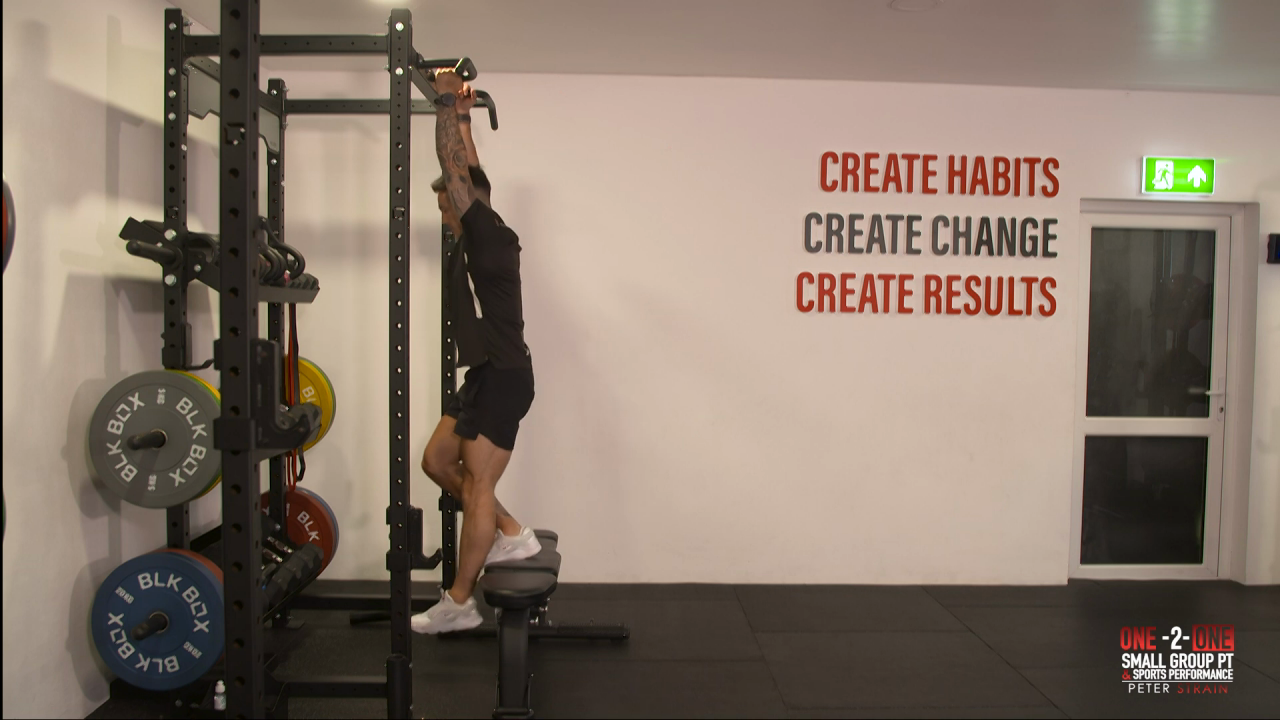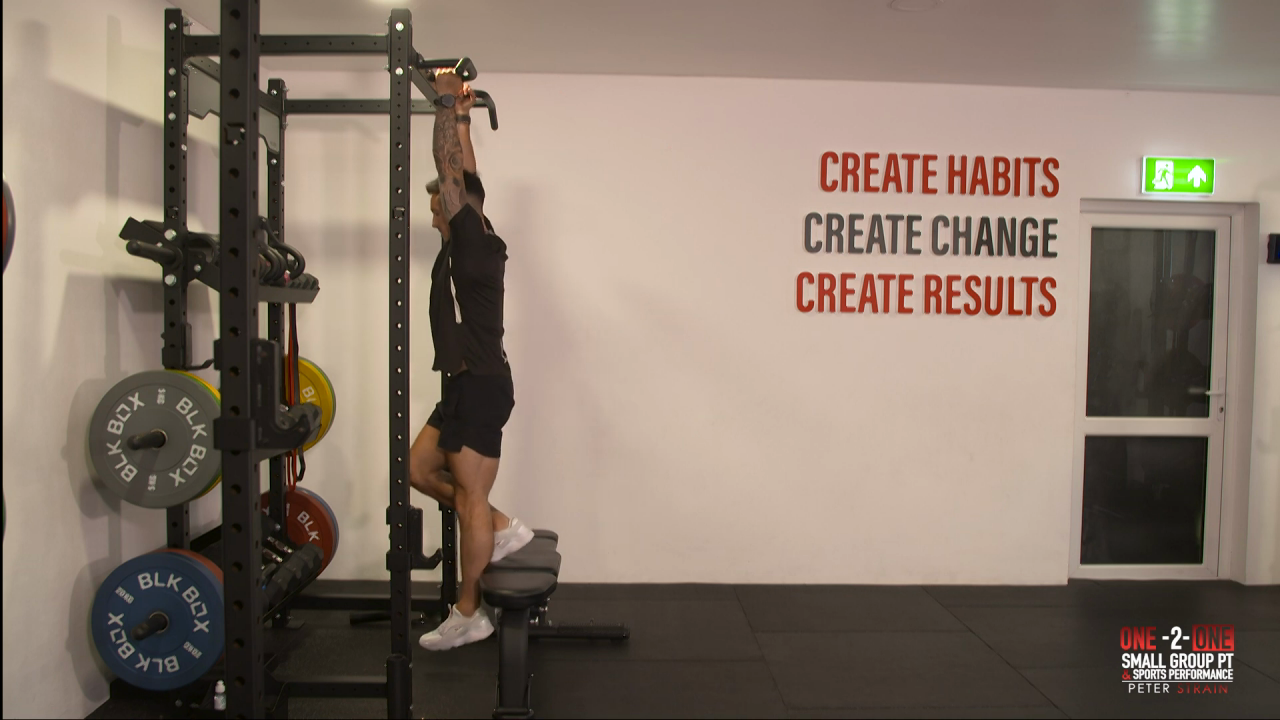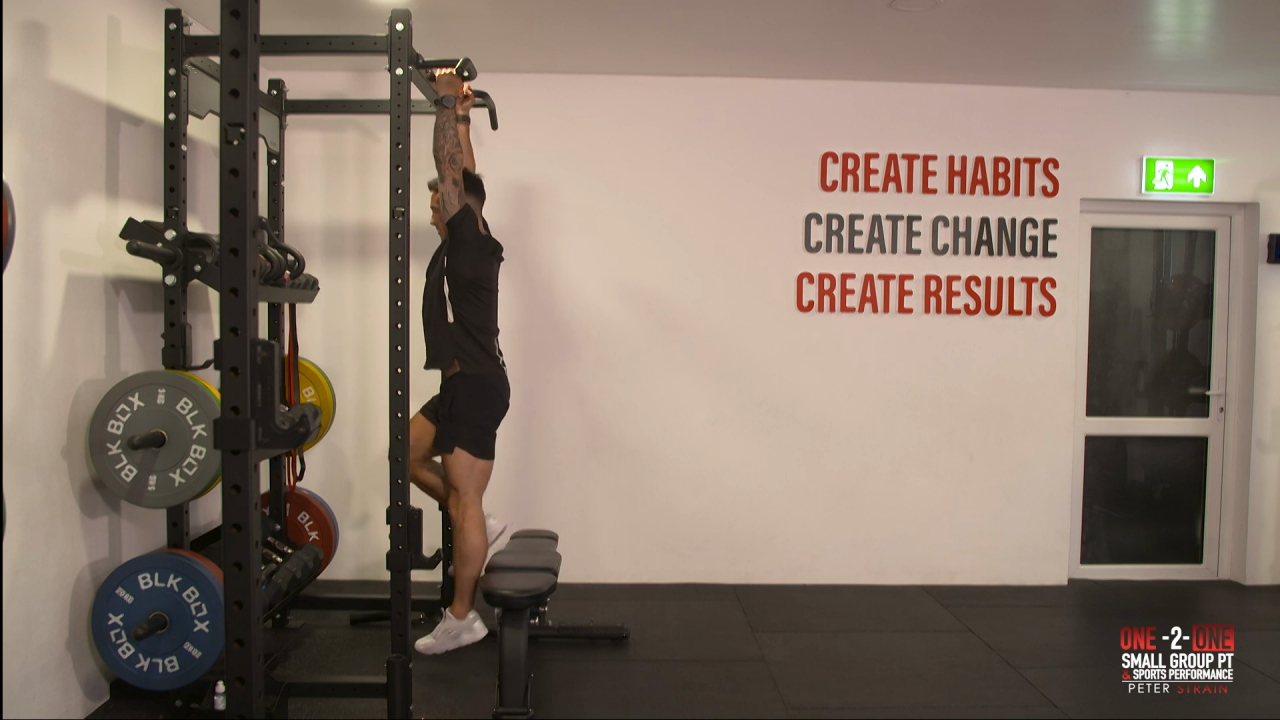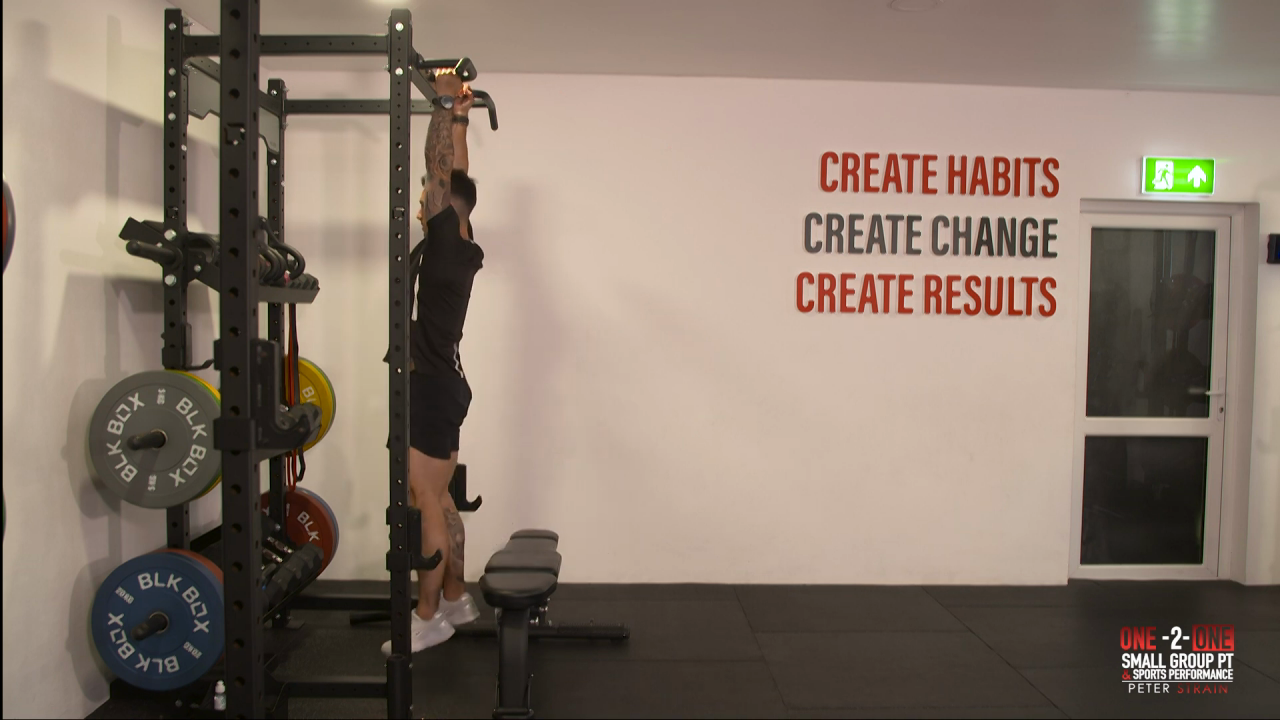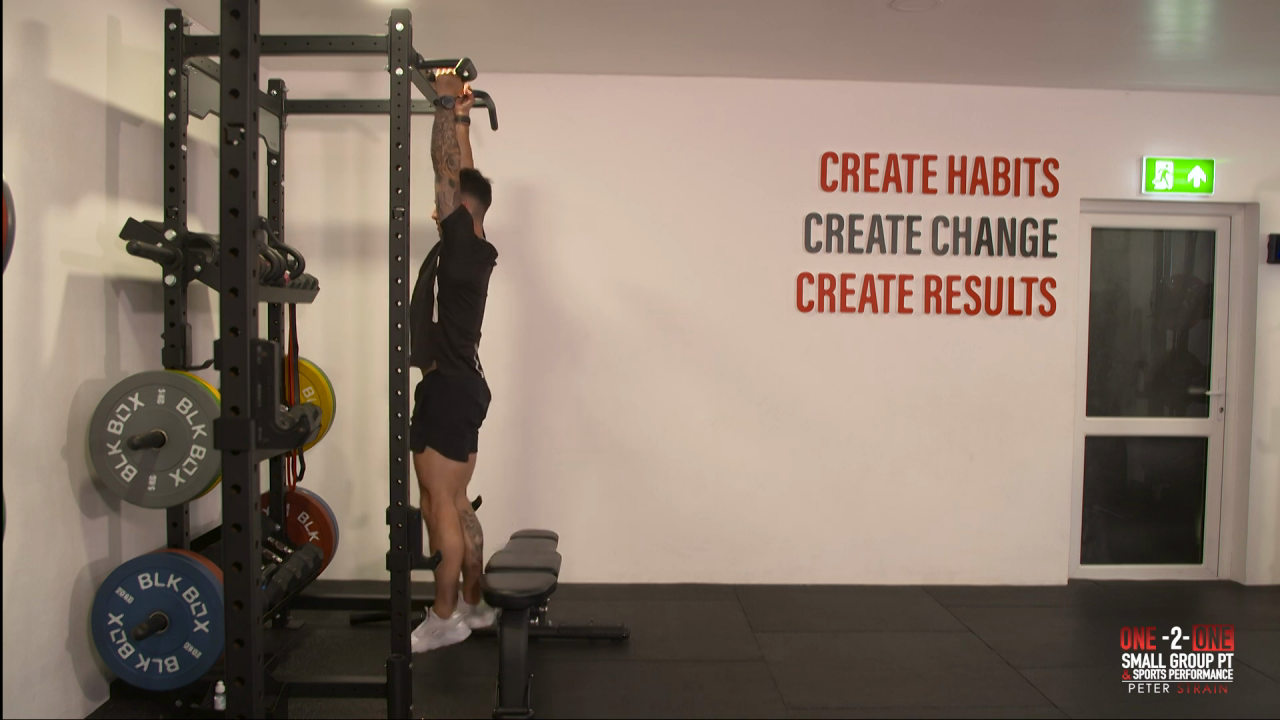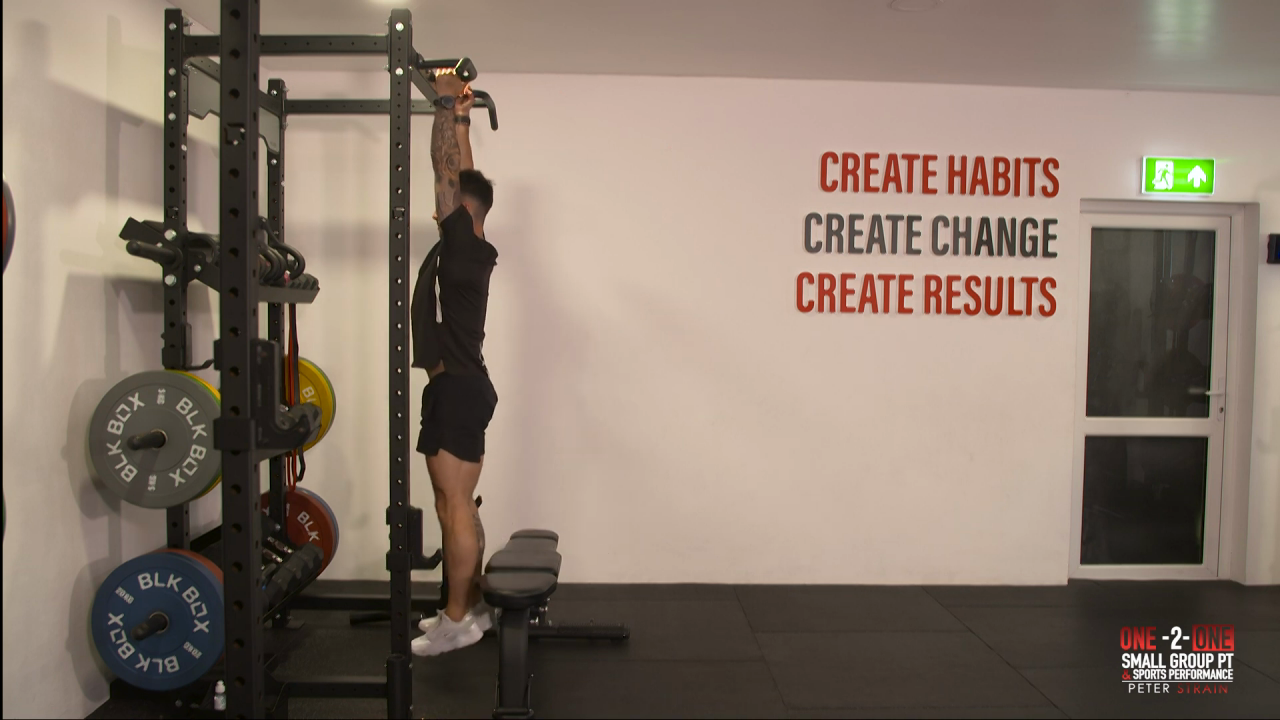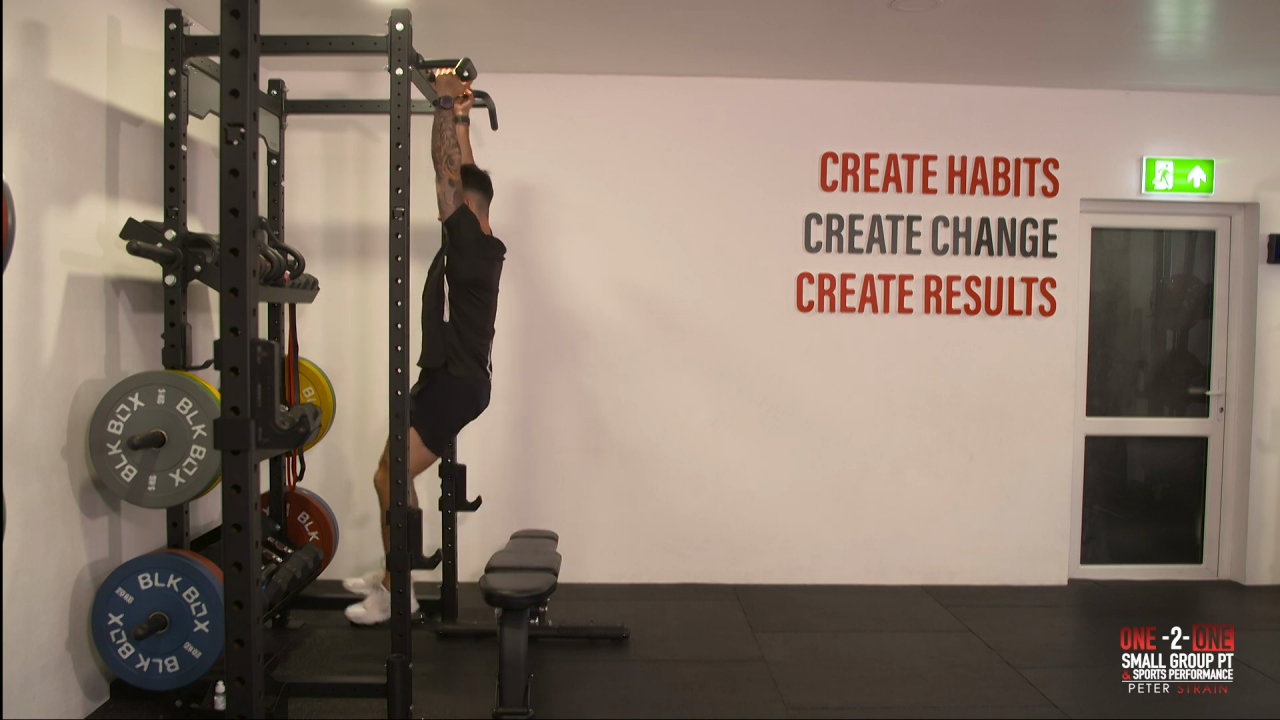
dt=0.7s
person 1, frame 1
left shoulder: (487, 235)
right shoulder: (480, 239)
left elbow: (454, 168)
right elbow: (466, 171)
left wrist: (447, 102)
right wrist: (461, 115)
left hip: (501, 379)
right hip: (486, 377)
left knee: (477, 487)
right knee: (437, 461)
left ankle: (459, 601)
right ankle: (511, 535)
person 1, frame 2
left shoulder: (471, 240)
right shoulder: (472, 242)
left elbow: (450, 170)
right elbow: (461, 173)
left wrist: (448, 105)
right wrist: (460, 115)
left hip: (479, 386)
right hip: (468, 384)
left knee: (469, 498)
right knee: (418, 470)
left ankle: (467, 615)
right ankle: (501, 529)
person 1, frame 3
left shoulder: (466, 239)
right shoulder: (468, 243)
left elbow: (450, 169)
right elbow: (463, 173)
left wrist: (447, 104)
right wrist: (459, 116)
left hip: (475, 386)
right hip: (464, 384)
left knee: (463, 500)
right knee: (405, 453)
left ankle: (461, 617)
right ankle: (476, 525)
person 1, frame 4
left shoulder: (445, 241)
right shoulder: (459, 244)
left elbow: (440, 169)
right elbow: (455, 173)
left wrist: (444, 106)
right wrist: (458, 117)
left hip: (430, 386)
right hip: (440, 383)
left knee: (425, 505)
right knee: (438, 501)
left ankle: (429, 617)
right ankle: (455, 597)
person 1, frame 5
left shoulder: (462, 242)
right shoulder: (472, 248)
left elbow: (445, 171)
right elbow: (460, 175)
left wrist: (447, 106)
right wrist: (461, 118)
left hip: (448, 388)
right hip: (459, 385)
left knee: (440, 506)
right knee: (454, 504)
left ankle: (445, 616)
right ankle: (473, 604)
person 1, frame 6
left shoulder: (462, 244)
right shoulder: (470, 248)
left elbow: (445, 170)
right elbow: (459, 172)
left wrist: (446, 106)
right wrist: (459, 116)
left hip: (456, 388)
right hip: (463, 385)
left knee: (454, 508)
right knee: (458, 506)
left ankle: (457, 620)
right ankle: (469, 606)
person 1, frame 7
left shoulder: (468, 240)
right shoulder: (478, 243)
left elbow: (446, 170)
right elbow: (461, 173)
left wrist: (445, 107)
right wrist: (460, 116)
left hip: (453, 383)
right hip: (457, 378)
left knee: (388, 476)
right knee: (393, 474)
left ankle: (393, 589)
right ankle: (390, 574)
